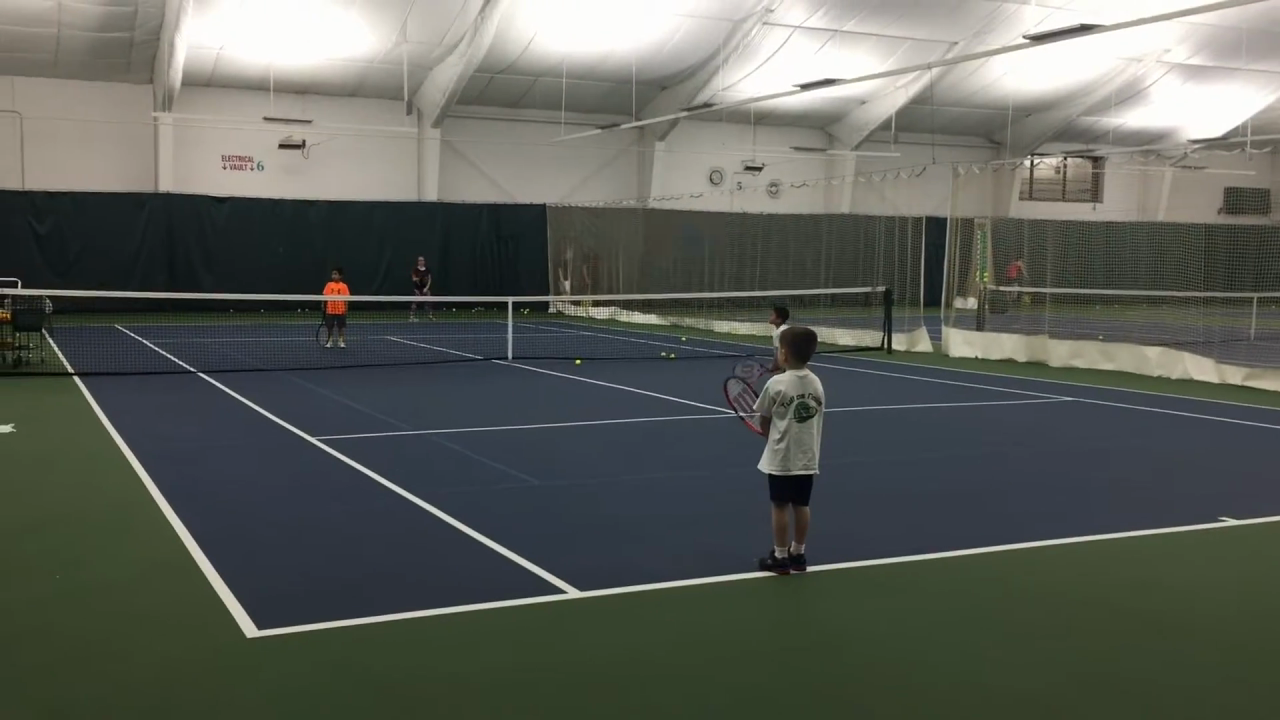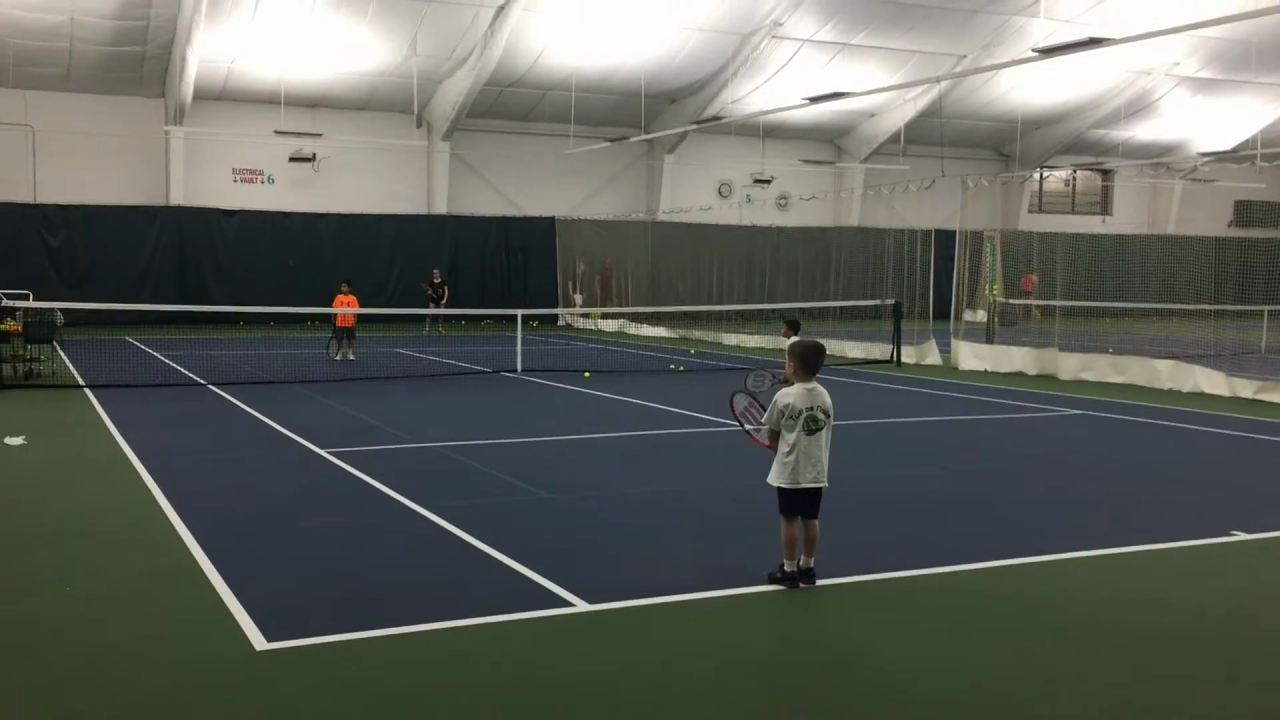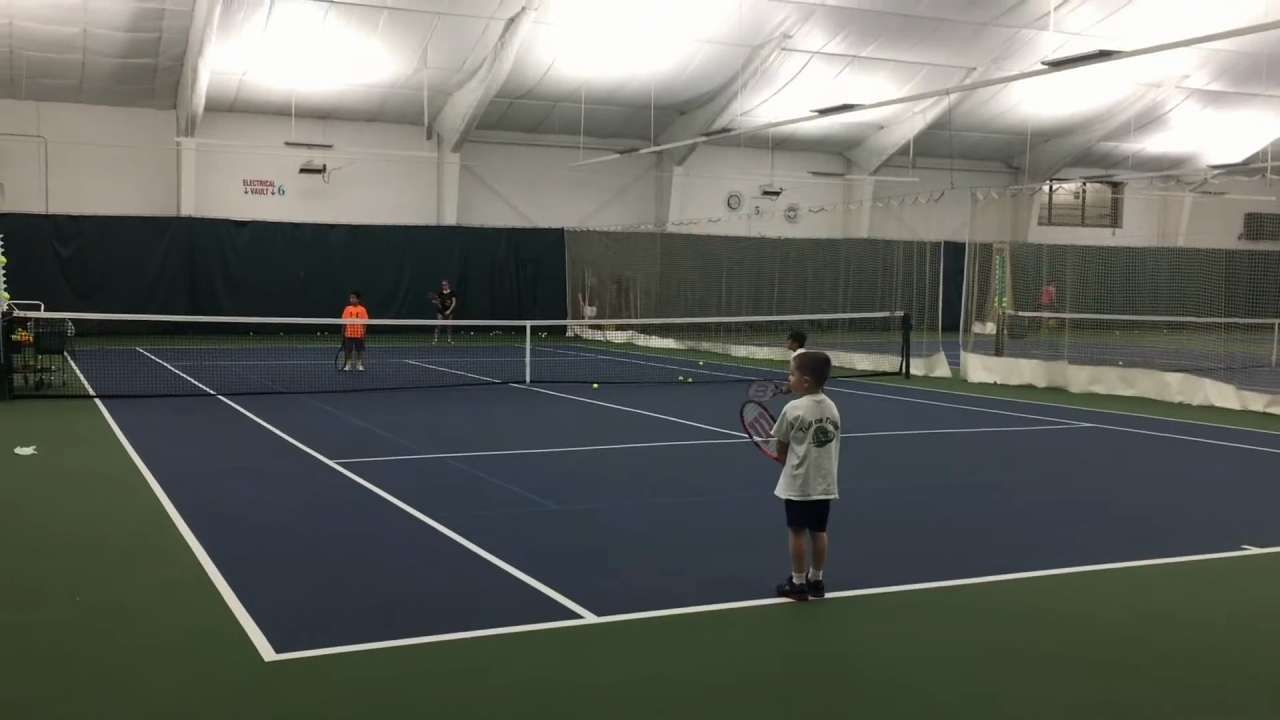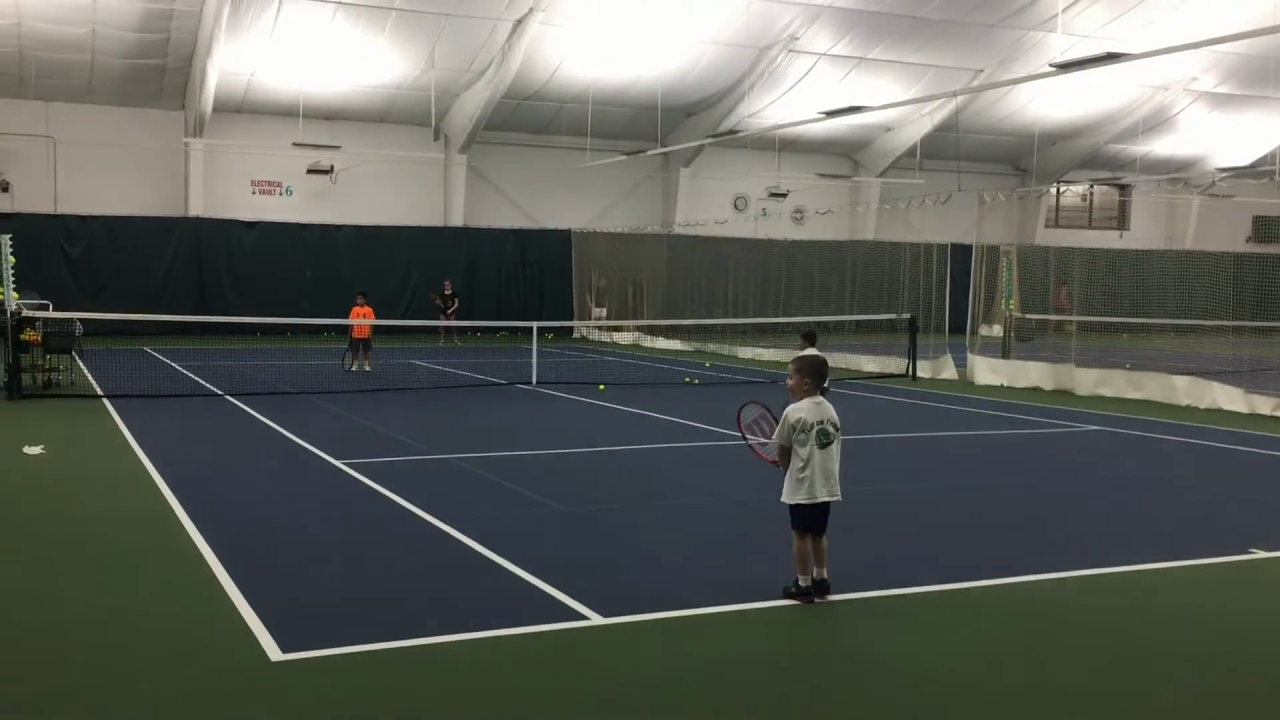
dt=0.4s
person 1, frame 1
left shoulder: (776, 383)
right shoulder: (816, 383)
left elbow: (764, 420)
right elbow: (815, 416)
left wrist: (771, 436)
right wrist: (802, 442)
left hip: (781, 457)
right hip: (807, 457)
left knee: (780, 506)
right knee: (801, 505)
left ankle: (780, 557)
right ankle: (798, 554)
person 1, frame 2
left shoulder: (785, 396)
right shoulder: (824, 396)
left elbow: (773, 435)
right elbow: (823, 430)
left wrist: (778, 449)
right wrist: (812, 455)
left hip: (790, 470)
right hip: (816, 470)
left knee: (789, 519)
right knee: (810, 519)
left ankle: (790, 570)
right ankle: (807, 567)
person 1, frame 3
left shoulder: (794, 409)
right shoulder: (831, 407)
left elbow: (781, 447)
right elbow: (830, 442)
left wrist: (786, 462)
left hip: (798, 483)
right hip: (824, 483)
left knee: (797, 532)
right knee: (818, 531)
left ankle: (798, 583)
right ankle: (816, 580)
person 1, frame 4
left shoulder: (794, 412)
right shoulder: (830, 410)
left elbow: (783, 452)
right elbow: (830, 446)
left wrist: (787, 468)
left hip: (803, 486)
right hip: (826, 485)
left knee: (801, 535)
right knee: (818, 534)
left ankle: (804, 586)
right ankle: (820, 579)
